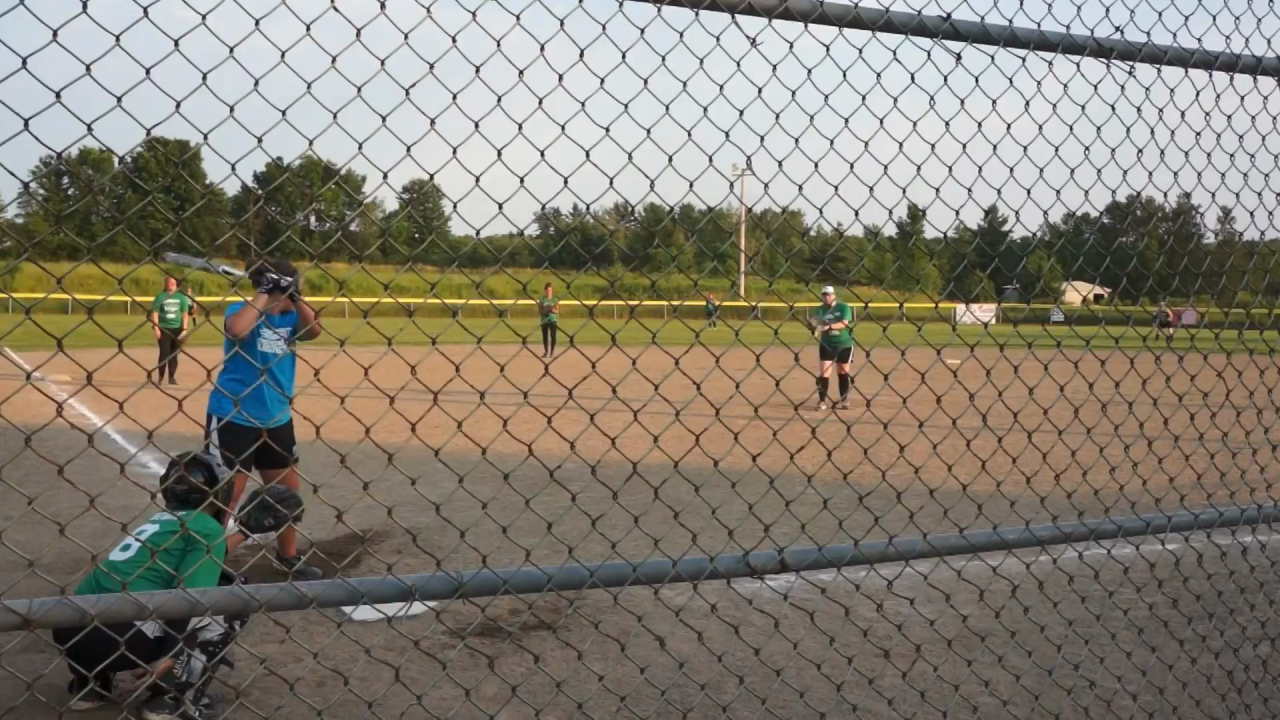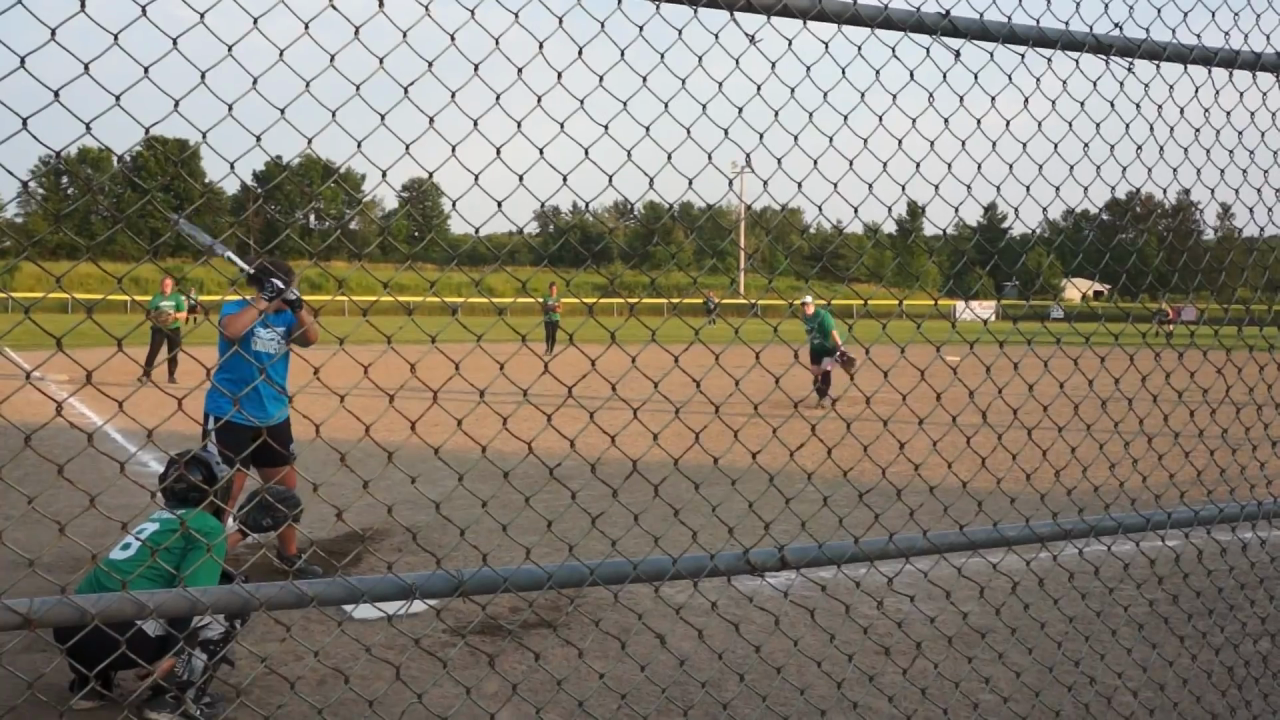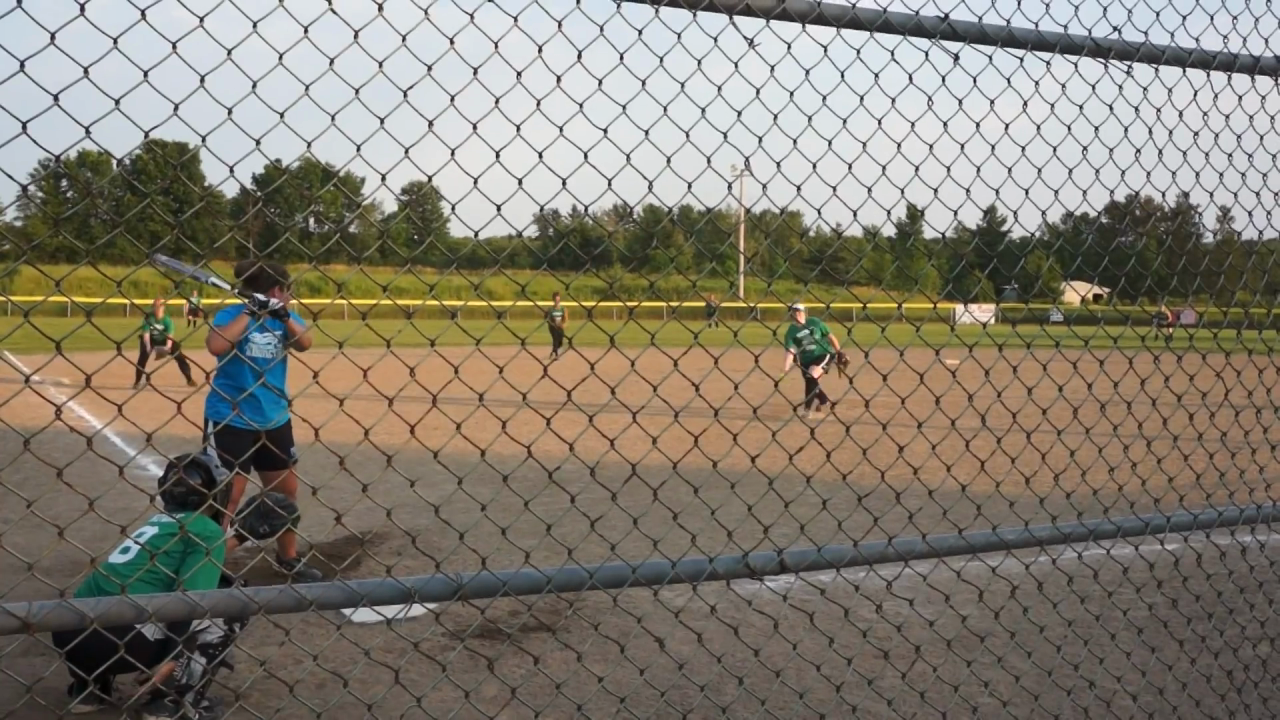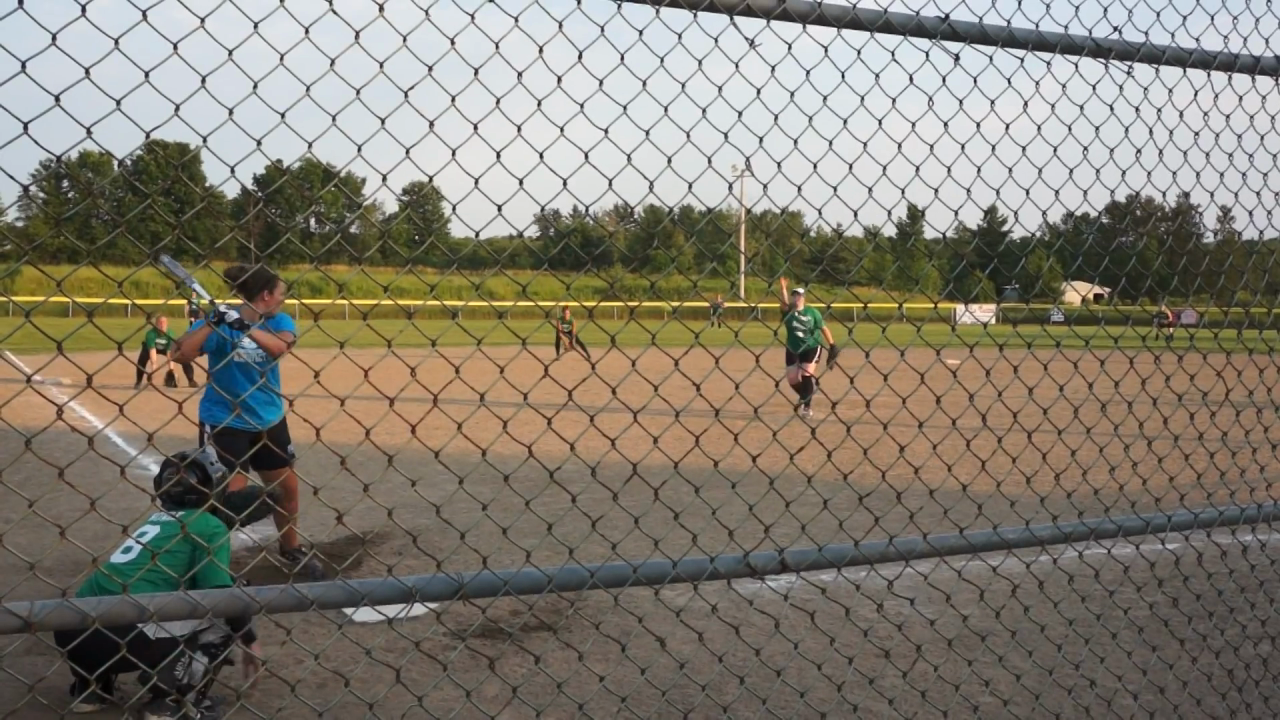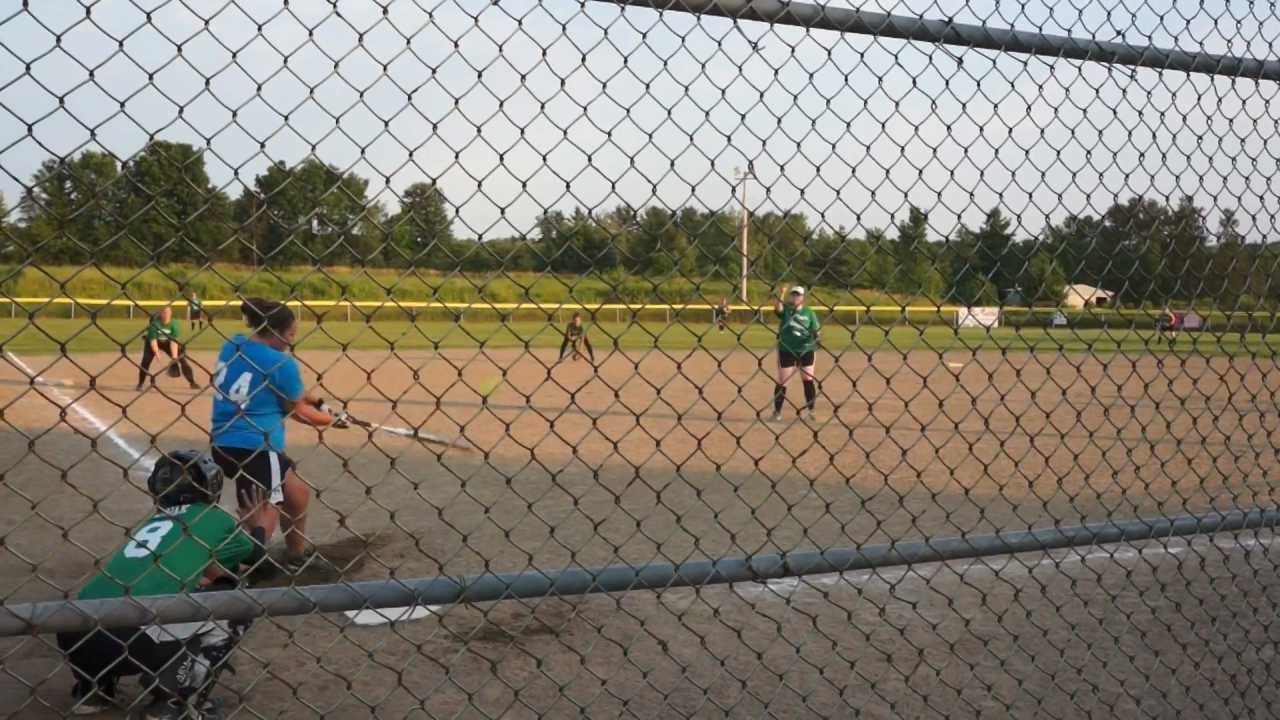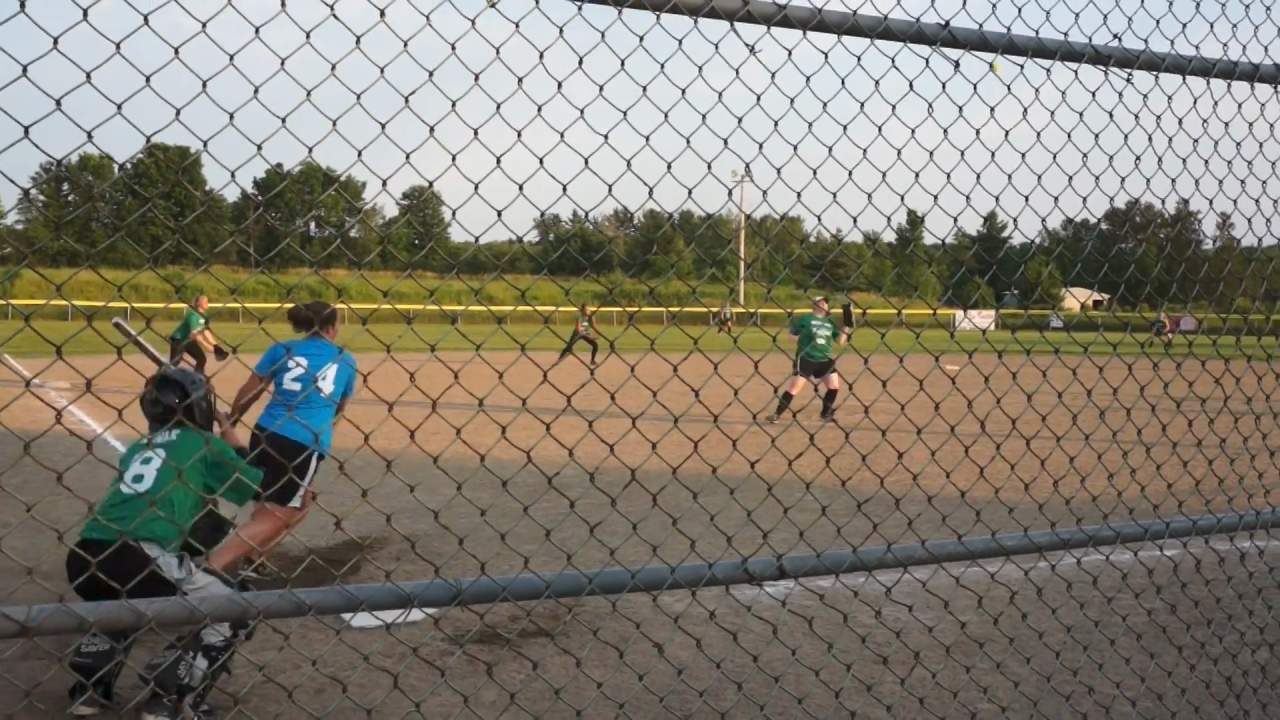
dt=0.4s
person 1, frame 1
left shoulder: (290, 317)
right shoulder: (243, 310)
left elbow: (313, 329)
right elbow: (236, 330)
left wrist: (296, 297)
right wrist: (264, 294)
left hip: (277, 419)
right hip: (232, 418)
left knee: (288, 489)
right knee: (226, 495)
left ankle: (288, 555)
person 1, frame 2
left shoulder: (286, 316)
right shoulder: (237, 308)
left elbow: (310, 338)
right elbow: (231, 332)
left wrist: (297, 305)
right wrist: (263, 300)
left hip: (274, 417)
right hip: (229, 417)
left knee: (285, 487)
right knee: (225, 494)
left ankle: (289, 553)
person 1, frame 3
left shoulder: (285, 318)
right shoulder: (231, 314)
left elbow: (304, 343)
right elbow: (216, 346)
left wrist: (282, 315)
right wrist: (249, 312)
left hip: (274, 420)
right hip: (229, 421)
left knee: (286, 491)
right knee: (226, 498)
left ankle: (288, 557)
person 1, frame 4
left shoulder: (280, 322)
right shoulder: (221, 321)
left elbow: (278, 346)
right elbow: (180, 354)
left wrist: (245, 326)
right wrist: (209, 324)
left hip: (270, 422)
right hip: (226, 423)
left knee: (287, 488)
left ankle: (291, 551)
person 1, frame 5
left shoulder: (233, 344)
right shoulder: (282, 363)
right elbow: (297, 412)
left wrist: (313, 402)
right wrist: (332, 420)
right hip: (253, 449)
left knee: (296, 497)
right knee: (261, 525)
left ankle: (298, 553)
person 1, frame 6
left shoulder: (280, 351)
right shoulder: (346, 361)
left elbow: (249, 391)
right elbow: (337, 409)
left hip: (266, 437)
right hip: (304, 446)
left knee: (299, 504)
right knee: (267, 523)
left ankle: (251, 561)
right ankle: (213, 569)
person 2, frame 1
left shoulder: (162, 518)
right shoulder: (206, 526)
left wrist: (246, 529)
right wrist: (169, 656)
right hip: (117, 634)
left ankle: (91, 683)
right ankle: (171, 697)
person 2, frame 2
left shoulder: (162, 520)
right shoulder: (206, 522)
left wrist: (242, 530)
right wrist: (173, 656)
left ankle: (92, 681)
right ankle: (180, 697)
person 2, frame 3
left shoulder: (159, 520)
right shoulder: (207, 529)
left wrist: (241, 534)
right wrist: (171, 660)
right hip: (116, 636)
left ankle: (90, 686)
person 2, frame 4
left shoulder: (158, 518)
right shoulder: (208, 525)
right elbow: (220, 590)
right wrist: (249, 641)
right hip: (119, 637)
left ankle: (93, 684)
person 2, frame 5
left shoulder: (152, 522)
right shoulder: (212, 518)
right elbow: (256, 556)
right wrist: (255, 527)
right hip: (124, 636)
left ankle: (92, 687)
person 2, frame 6
left shoulder: (138, 446)
right shoulder: (205, 443)
right elbow: (254, 488)
right wrist: (235, 446)
left hip: (85, 558)
right hip: (137, 559)
left knee: (128, 604)
left ankle: (89, 689)
